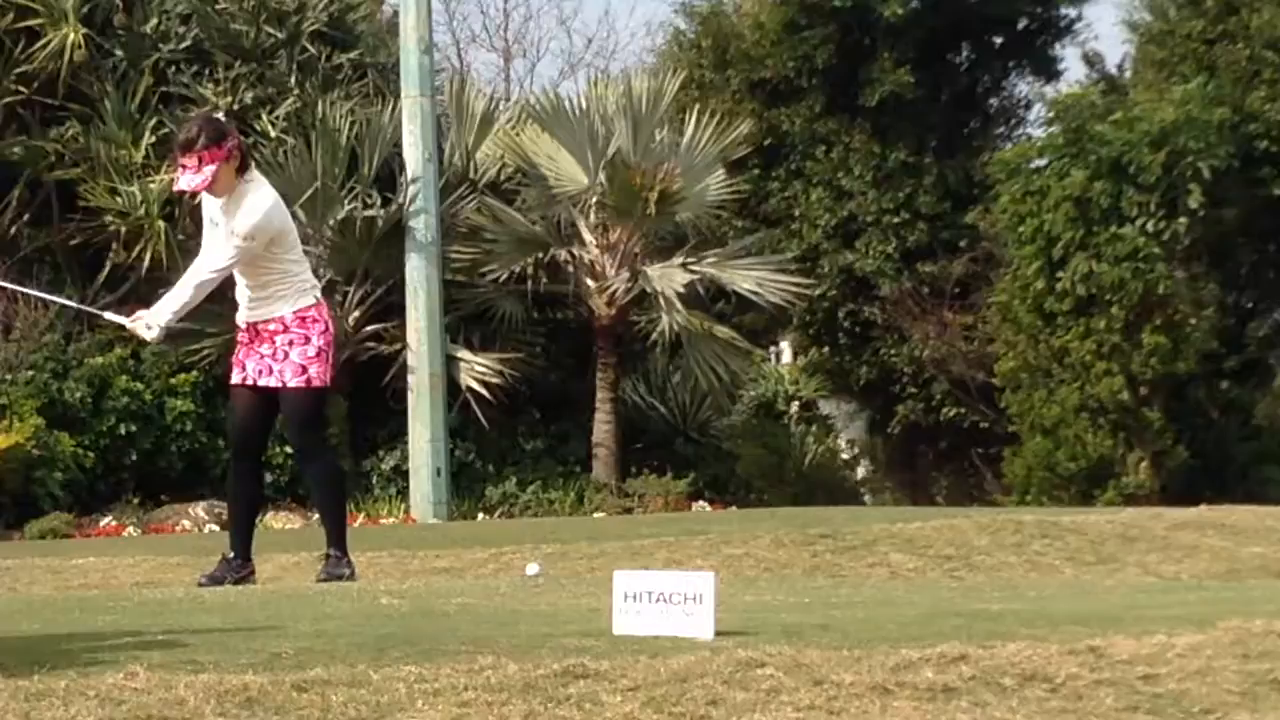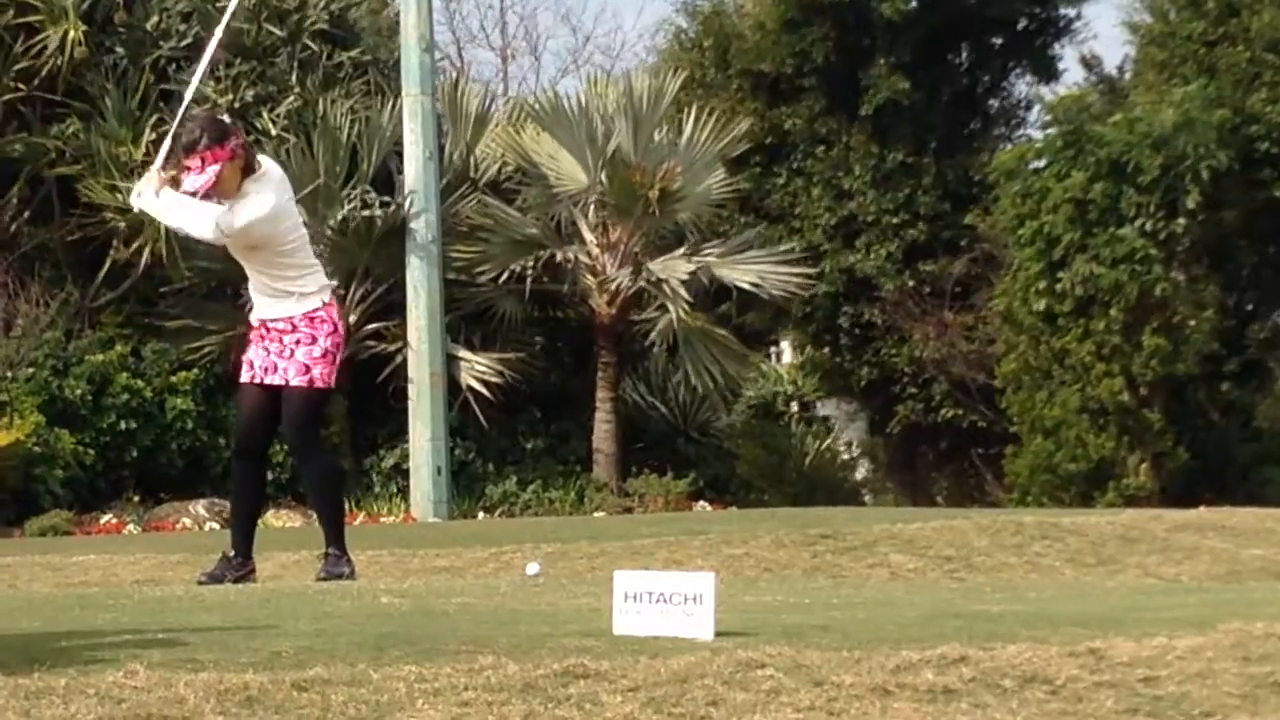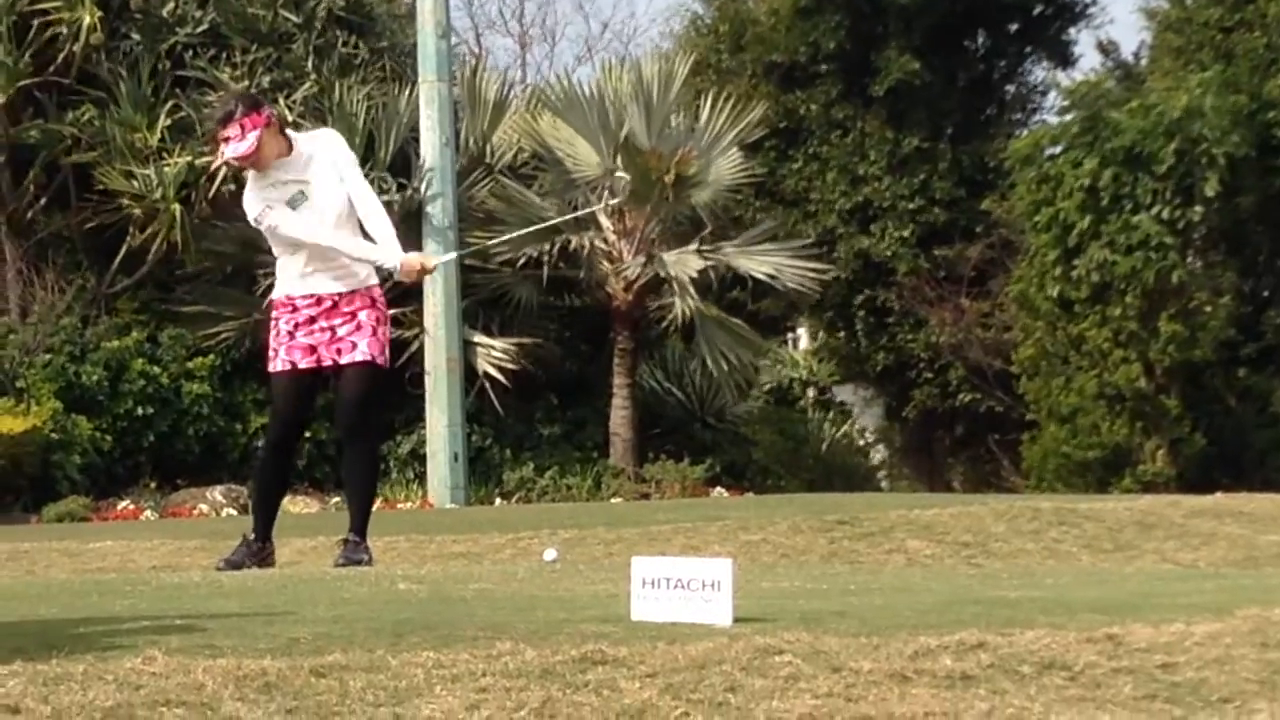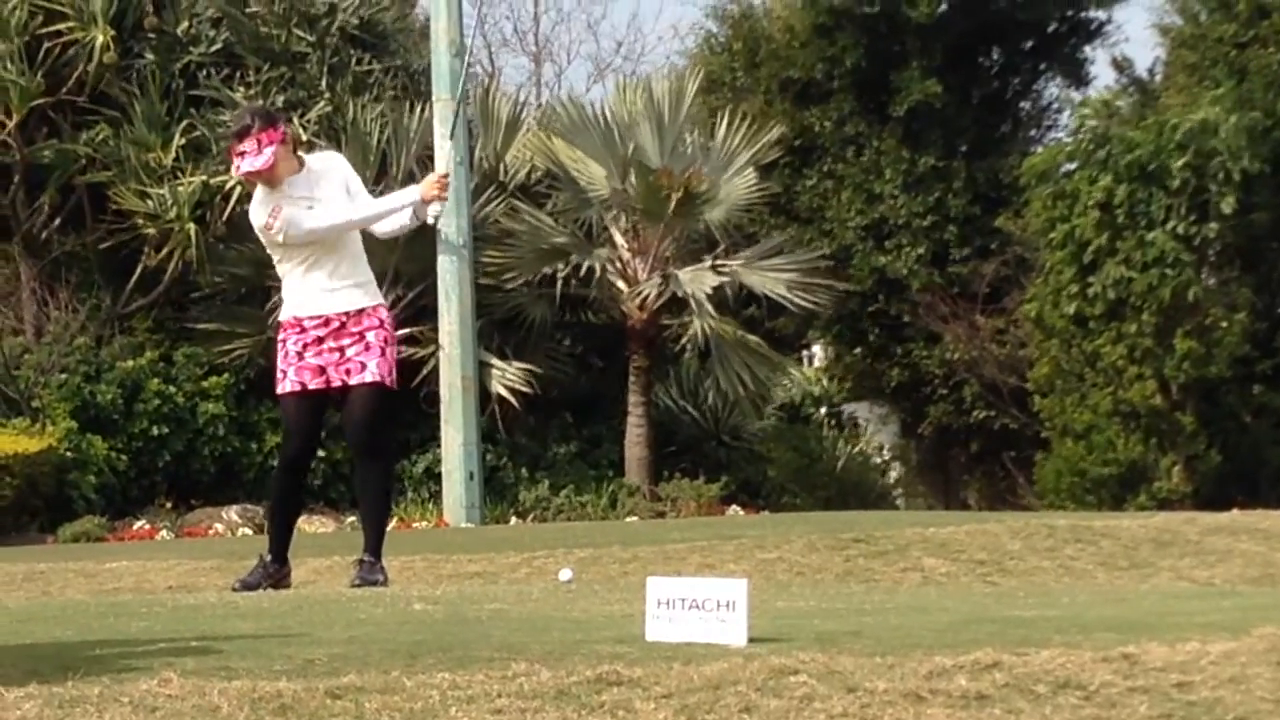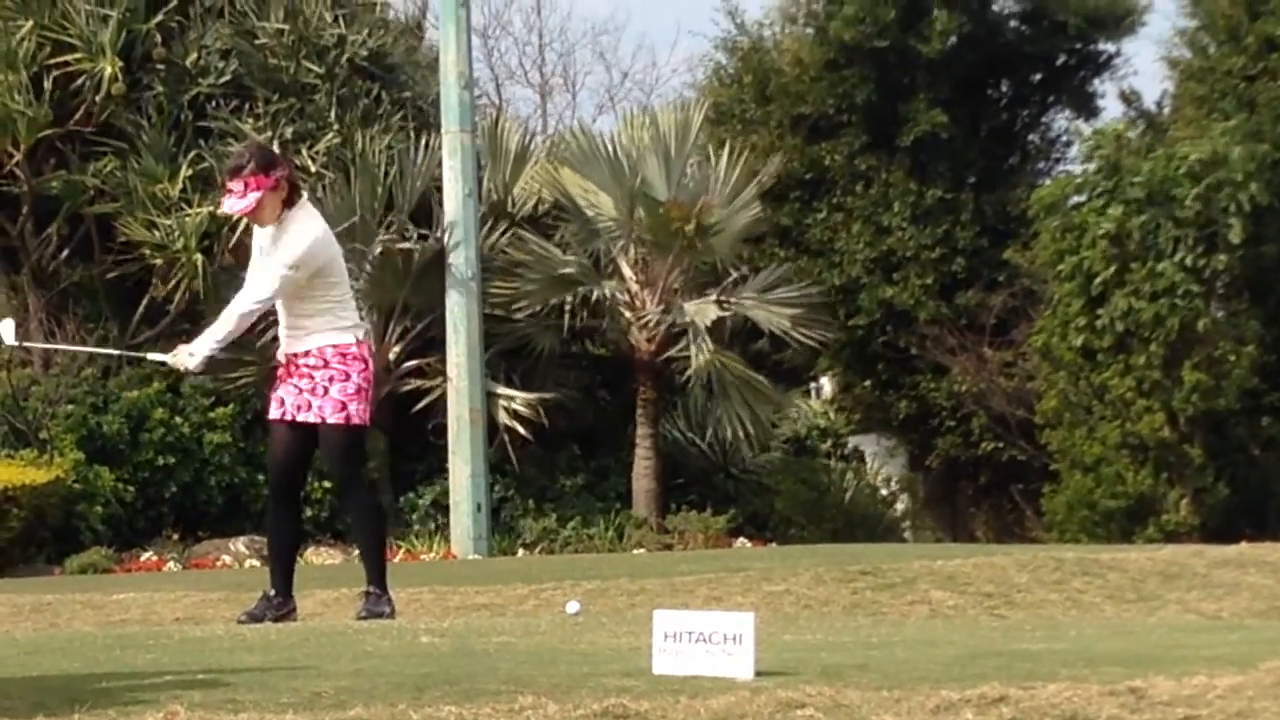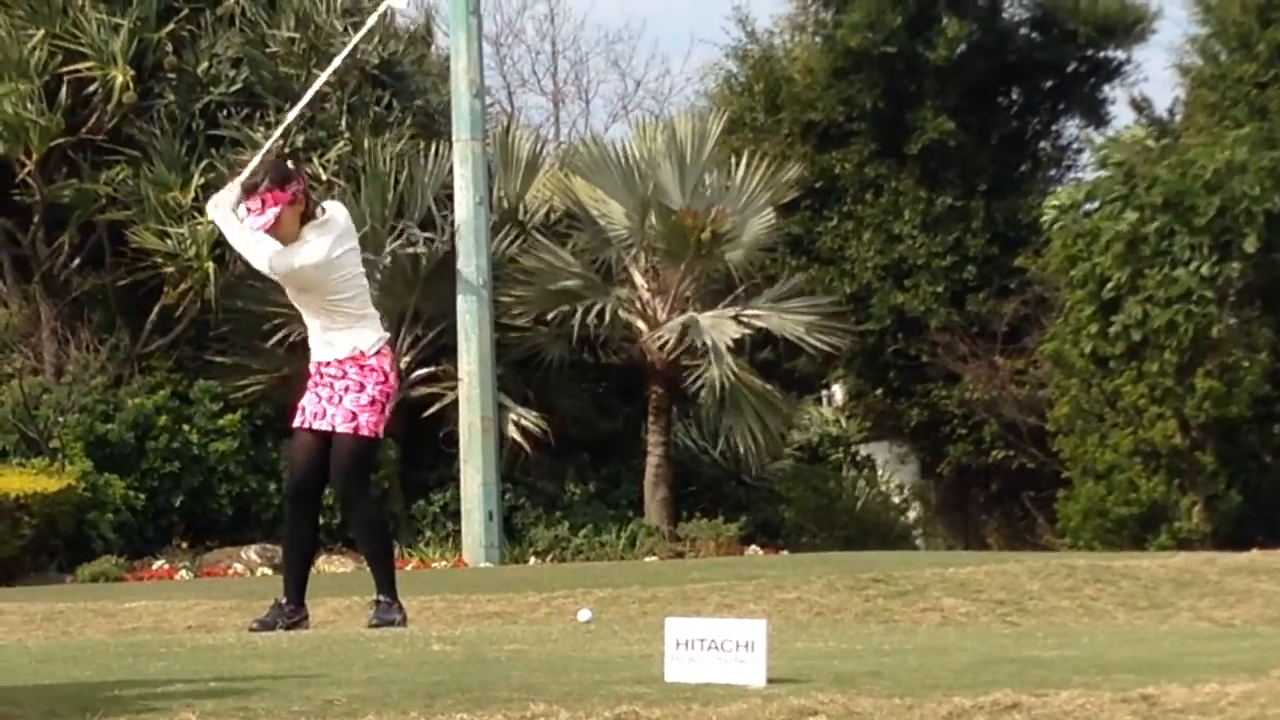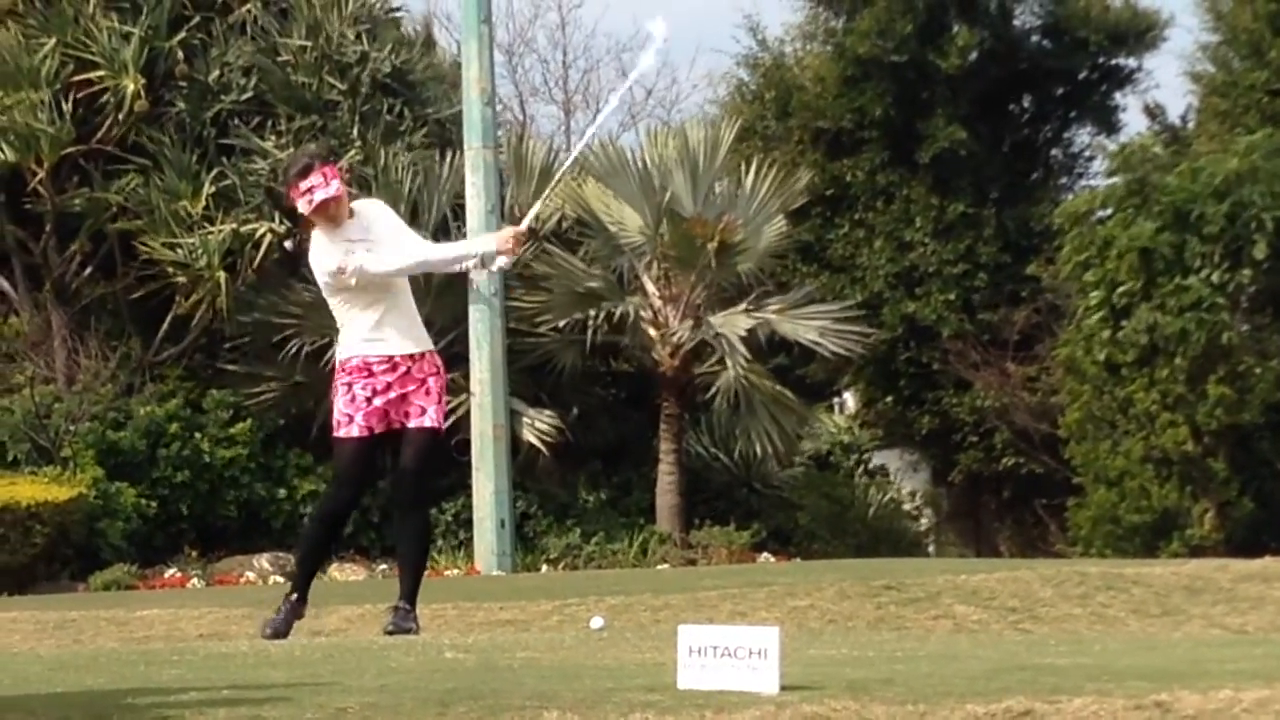
dt=0.5s
person 1, frame 1
left shoulder: (257, 210)
right shoulder: (219, 194)
left elbow: (209, 272)
right elbow: (207, 260)
left wrist: (159, 318)
right wrist: (158, 311)
left hip: (298, 325)
right hip: (255, 328)
left knee: (307, 440)
right knee: (243, 444)
left ankle: (338, 553)
right ankle: (239, 557)
person 1, frame 2
left shoulder: (250, 217)
right shoulder: (264, 168)
left elbow: (198, 222)
right elbow: (203, 208)
left wrist: (149, 195)
right wrist: (166, 190)
left hip: (307, 325)
right hip: (269, 326)
left knee: (303, 438)
right knee: (248, 442)
left ankle: (337, 552)
right ankle: (240, 556)
person 1, frame 3
left shoulder: (324, 142)
right shoulder: (258, 199)
left elbow: (365, 203)
right elbow: (324, 237)
left wrist: (396, 254)
right wrist: (392, 262)
left hip: (358, 300)
right hip: (298, 311)
left knee: (356, 422)
right knee: (284, 428)
left ankle: (356, 538)
right ankle: (259, 539)
person 1, frame 4
left shoulder: (331, 165)
right shoulder: (266, 211)
left elbow: (379, 223)
right elbow: (345, 220)
left wrist: (422, 206)
right wrist: (413, 195)
left hip: (365, 321)
right hip: (305, 333)
left knee: (367, 442)
right knee: (296, 450)
left ankle: (371, 558)
right ankle: (275, 560)
person 1, frame 5
left shoulder: (302, 240)
right shoulder: (273, 227)
left elbow: (253, 301)
right elbow: (251, 297)
left wrist: (199, 350)
right wrist: (204, 345)
left hip: (339, 360)
right hip: (297, 362)
left knee: (348, 477)
right knee: (282, 480)
left ankle: (378, 590)
right ankle: (280, 593)
person 1, frame 6
left shoulder: (295, 262)
right shoulder: (335, 213)
left elbow: (241, 233)
left wrist: (221, 208)
left hip: (361, 370)
right hip: (329, 372)
left knee: (351, 487)
right knee: (299, 488)
left ankle: (388, 599)
right ankle: (292, 602)
person 1, frame 7
left shoulder: (372, 211)
right shoulder: (329, 257)
left elbow: (425, 251)
right elbow: (415, 261)
left wrist: (488, 248)
right wrist: (484, 246)
left hip: (416, 365)
right hip: (361, 374)
left knee: (411, 491)
right knee: (342, 491)
left ankle: (407, 604)
right ankle: (295, 596)
